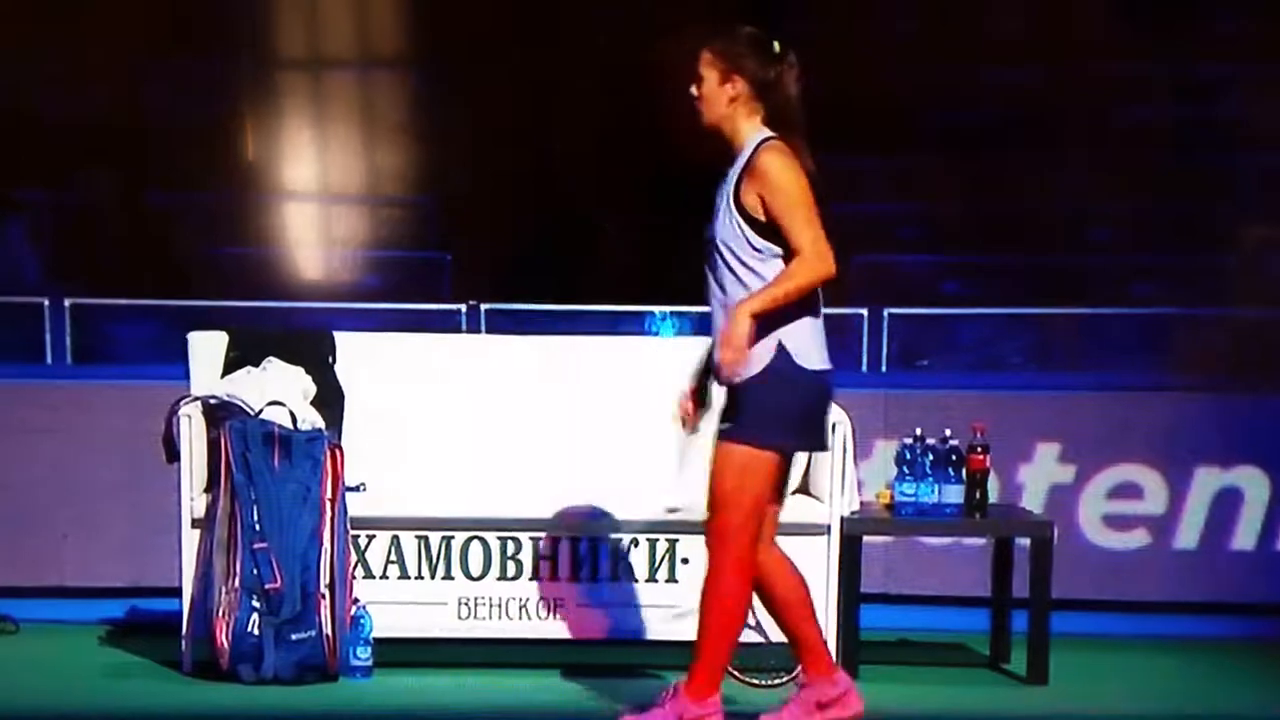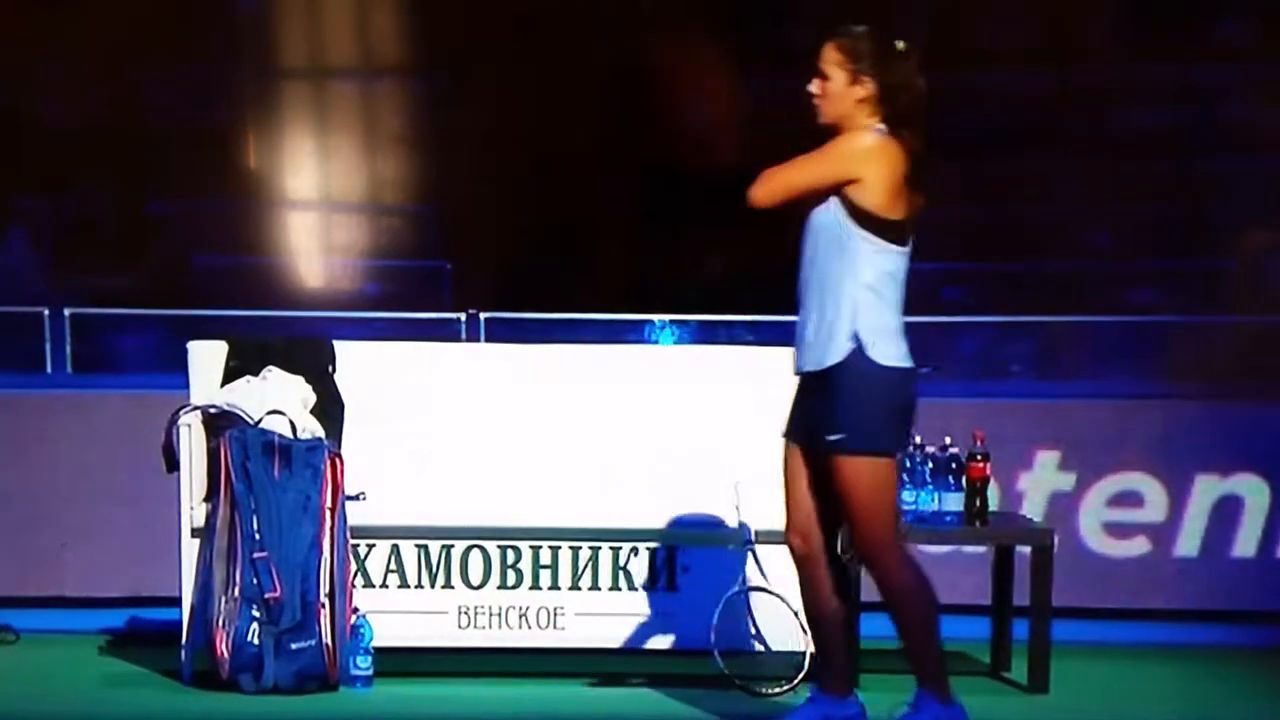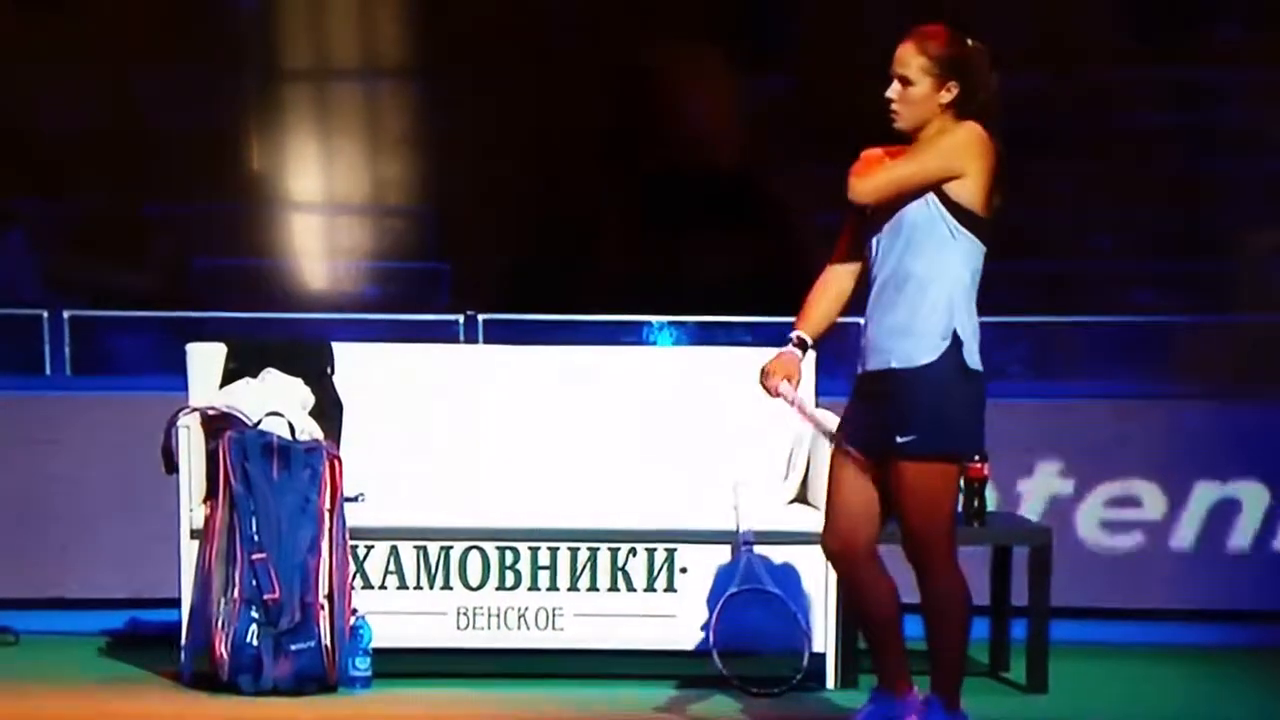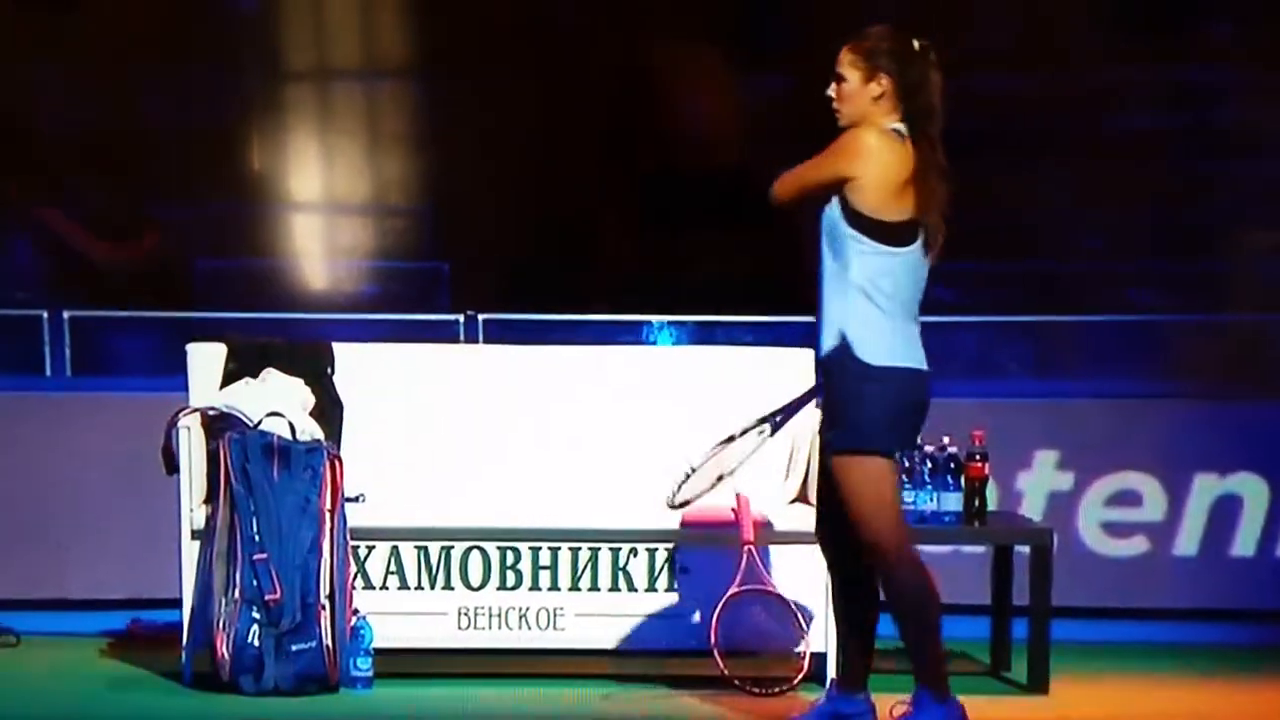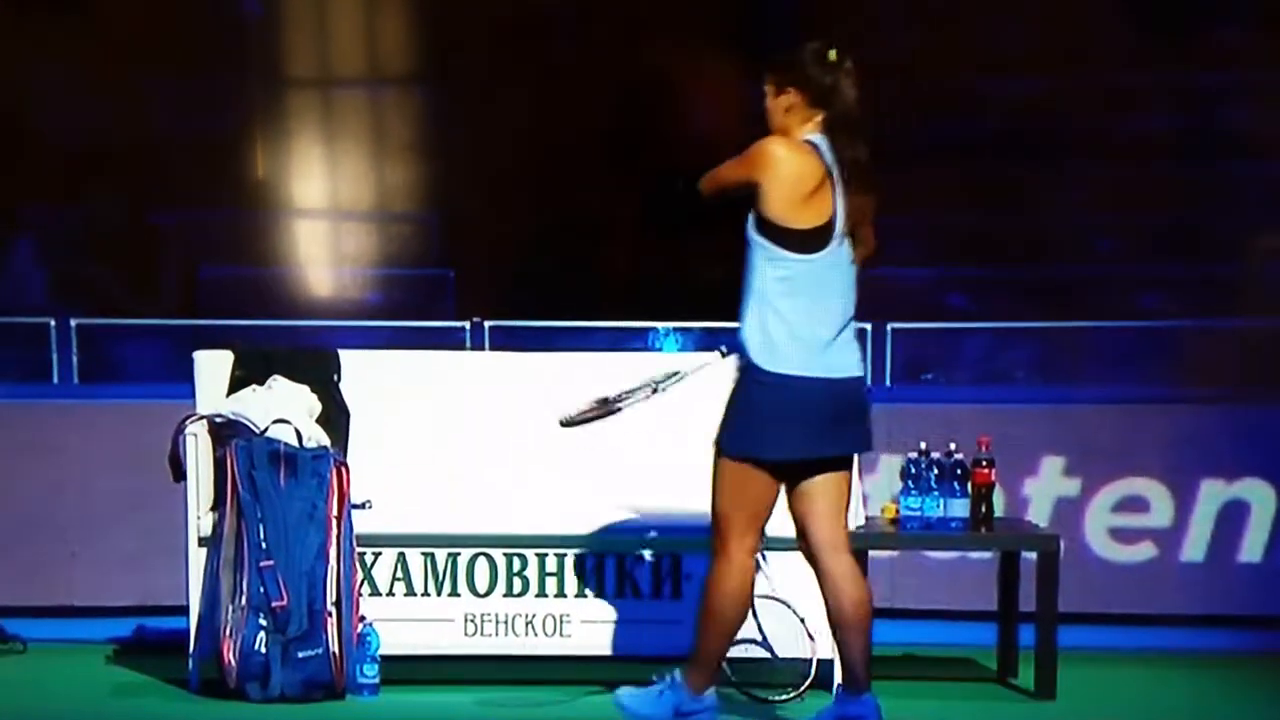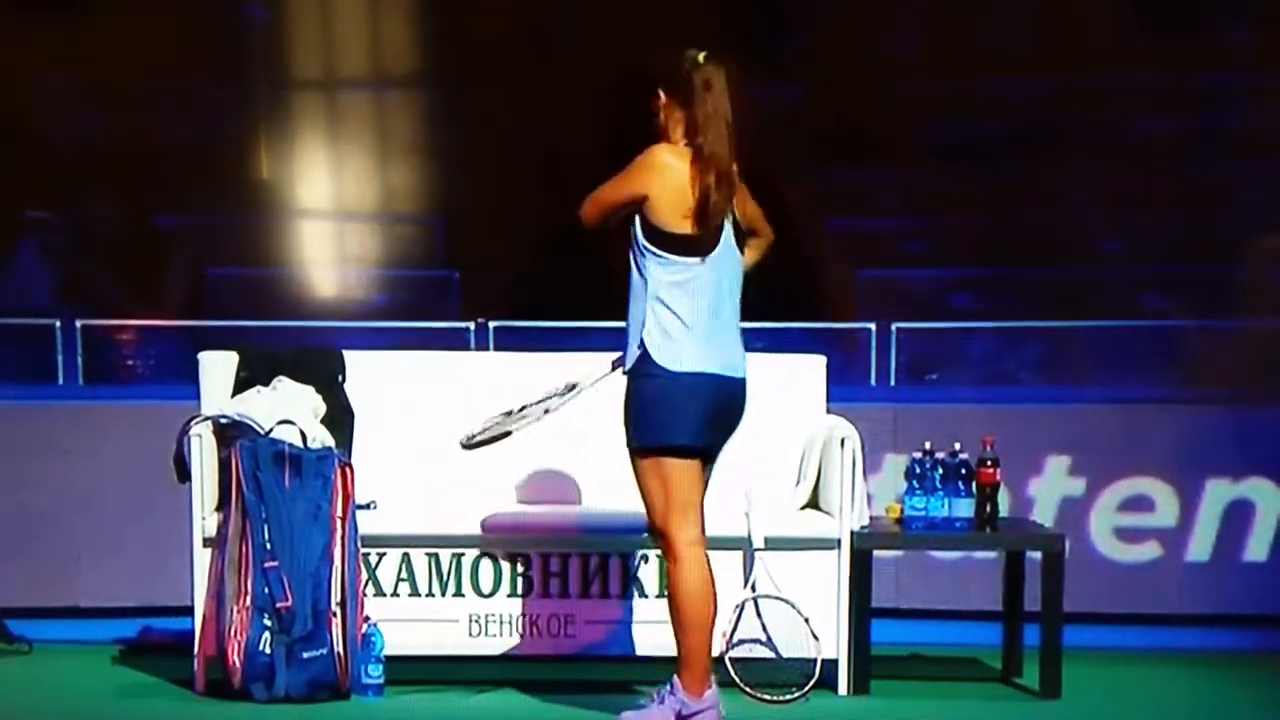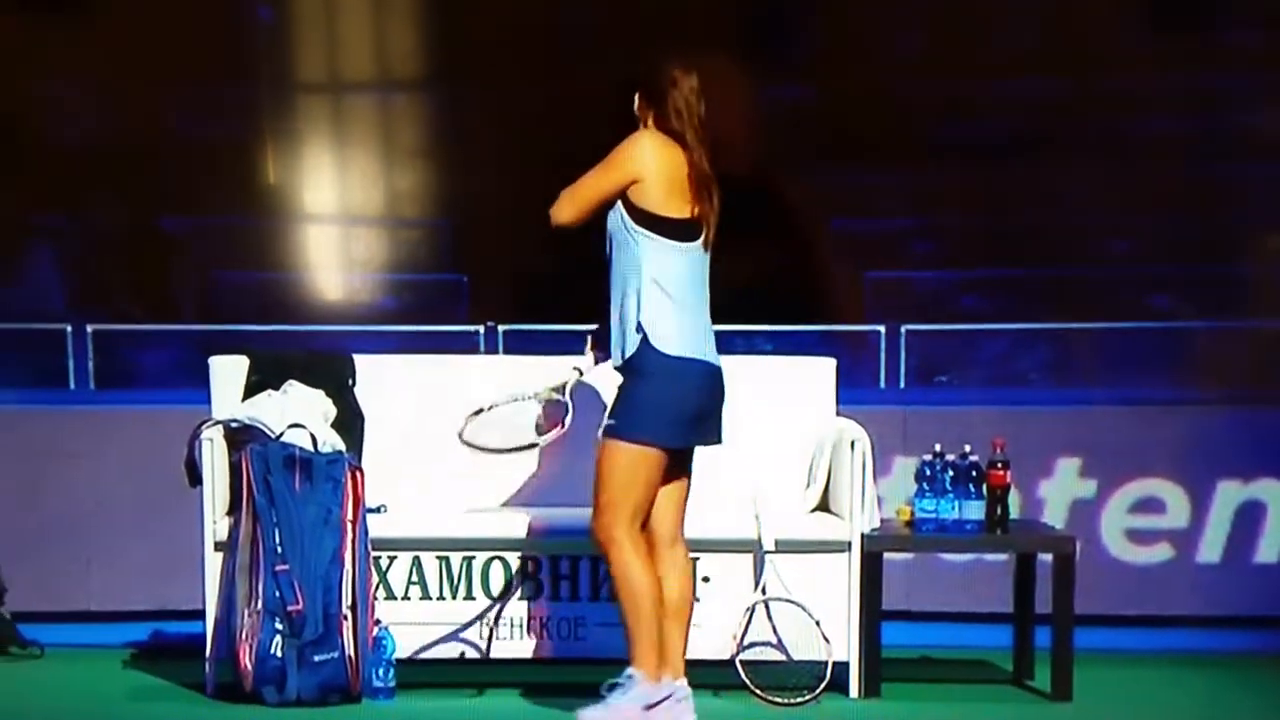
dt=0.7s
person 1, frame 1
left shoulder: (771, 161)
right shoulder: (742, 169)
left elbow: (817, 261)
left wrist: (746, 313)
right wrist: (707, 374)
left hip: (779, 374)
right hip: (757, 375)
left knee: (729, 537)
right knee: (753, 541)
person 1, frame 2
left shoulder: (871, 149)
right shoulder: (850, 170)
left elbow: (762, 192)
left wrist: (795, 167)
left hip: (863, 377)
right hip: (825, 377)
left knee: (879, 551)
right knee: (807, 544)
person 1, frame 3
left shoulder: (969, 143)
right shoulder: (892, 169)
left elbow: (861, 188)
right elbow: (845, 264)
left wrist: (868, 163)
right wrist: (796, 343)
left hip: (935, 377)
right hip: (878, 378)
left knee: (930, 554)
right knee: (845, 544)
person 1, frame 4
left shoulder: (865, 146)
right shoulder: (910, 156)
left elbow: (781, 191)
right elbow: (931, 243)
left wrist: (825, 174)
left hip: (867, 373)
right hip: (886, 370)
left knee: (883, 546)
right knee: (847, 543)
person 1, frame 5
left shoulder: (778, 155)
right shoulder: (845, 169)
left elbow: (709, 186)
left hip: (777, 382)
right hip: (837, 383)
left knee: (734, 544)
right knee: (830, 548)
person 1, frame 6
left shoulder: (662, 163)
right shoulder: (724, 176)
left elbow: (589, 211)
right elbow: (760, 238)
left hip: (670, 378)
right hip: (722, 378)
left knee: (681, 539)
right knee: (676, 533)
person 1, frame 7
left shoulder: (645, 149)
right shoulder: (694, 176)
left elbow: (562, 213)
left wrist: (609, 187)
right wrist: (617, 327)
left hip: (663, 368)
right hip: (687, 369)
left knee: (614, 526)
right knee: (663, 536)
